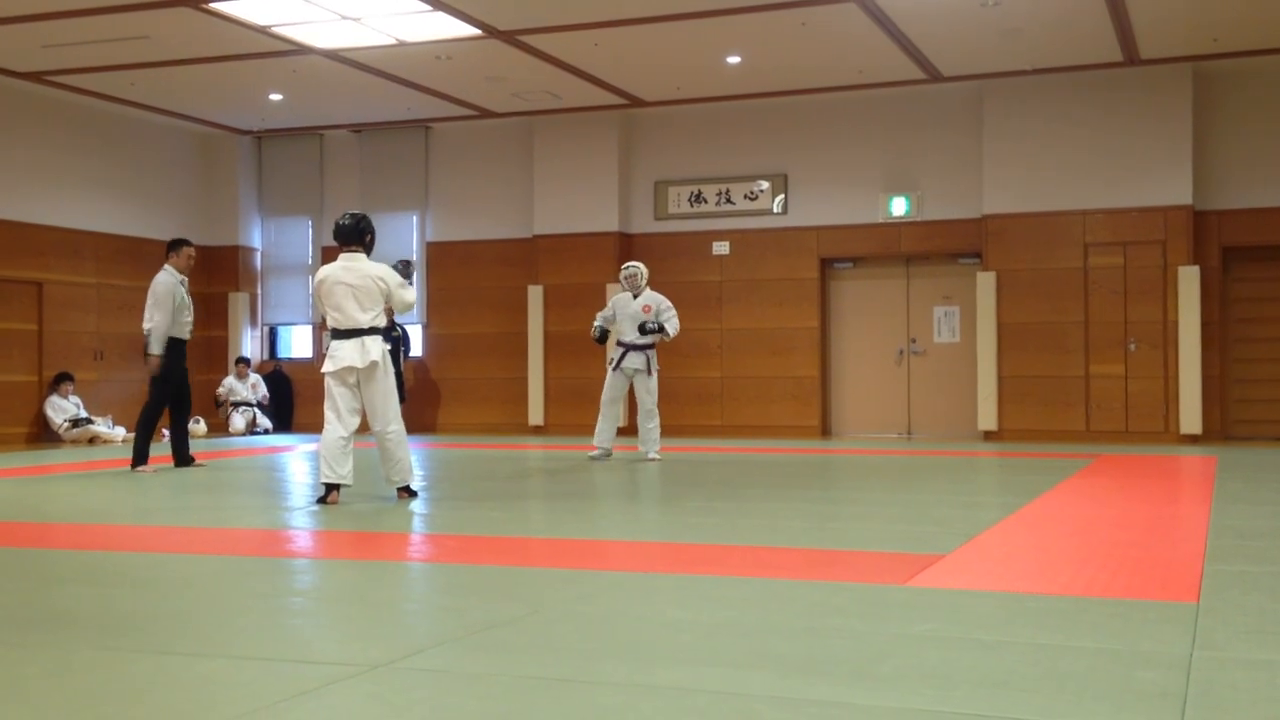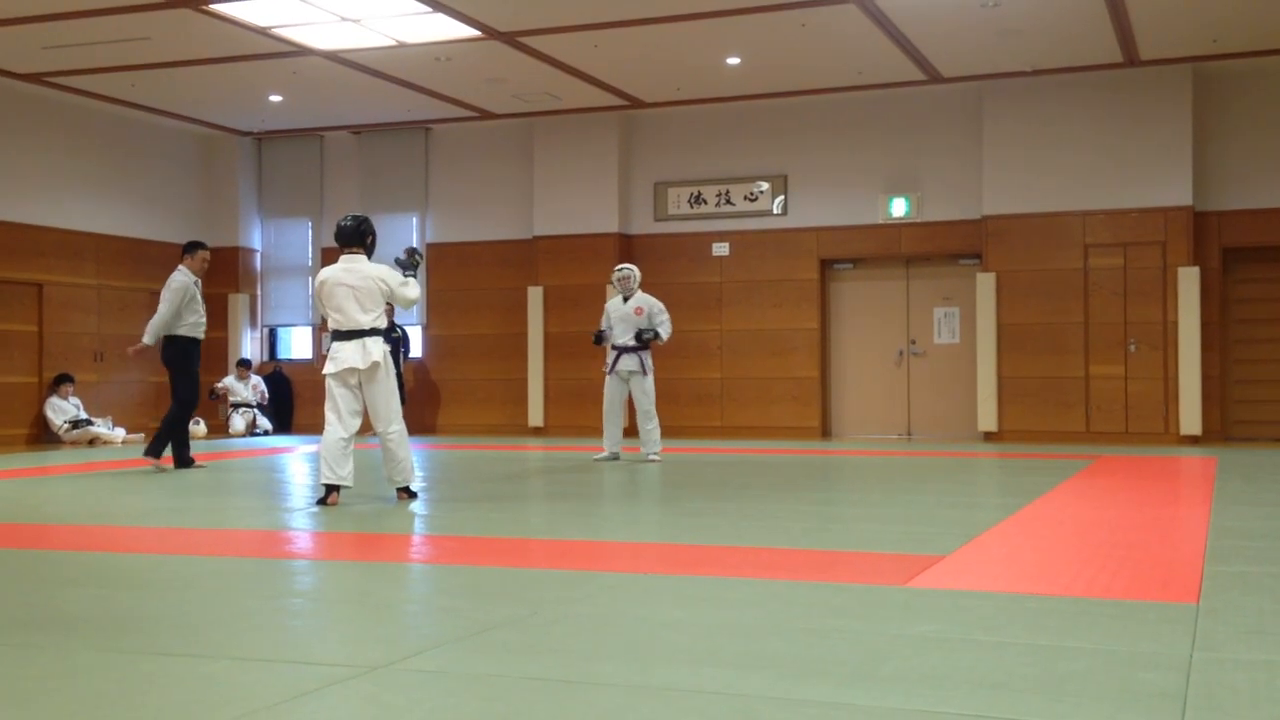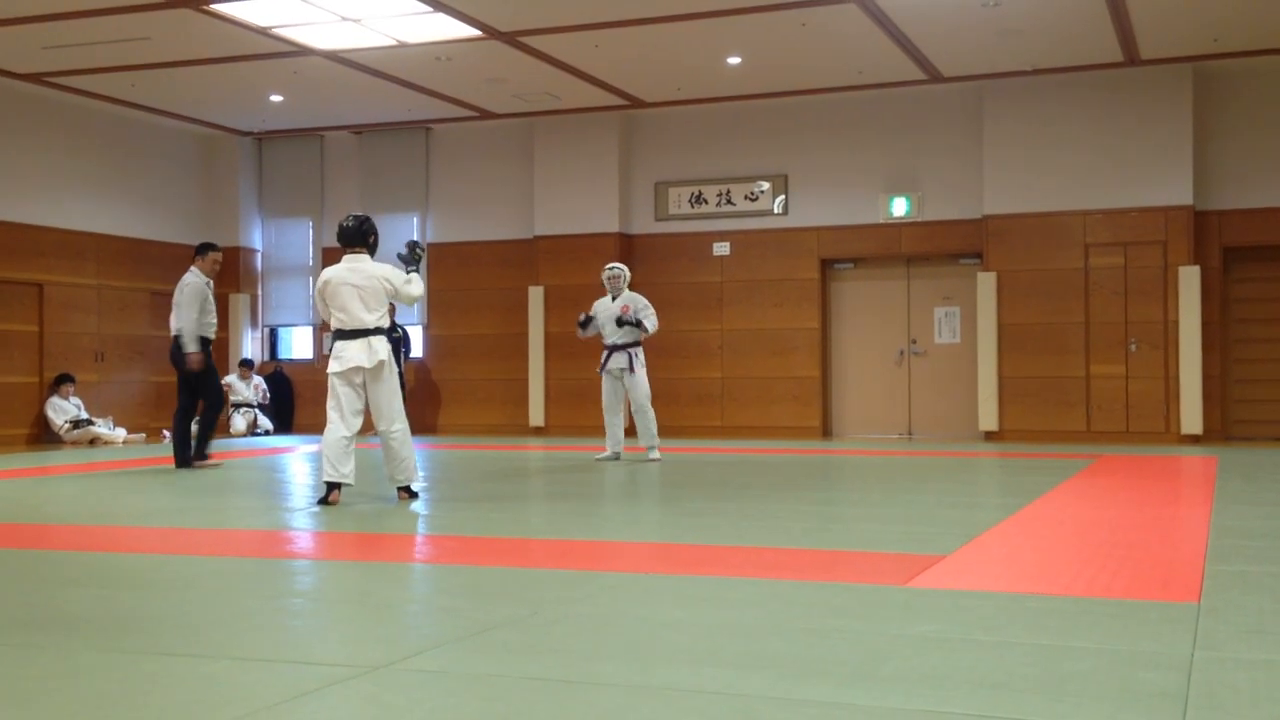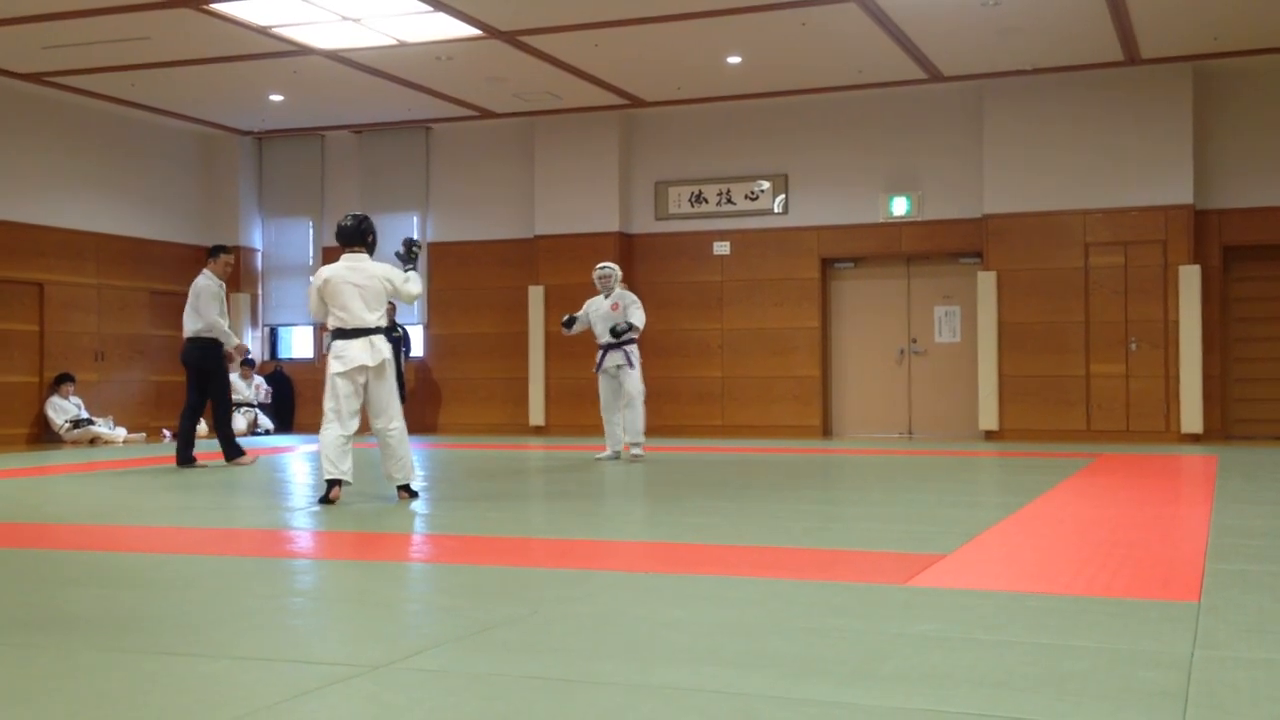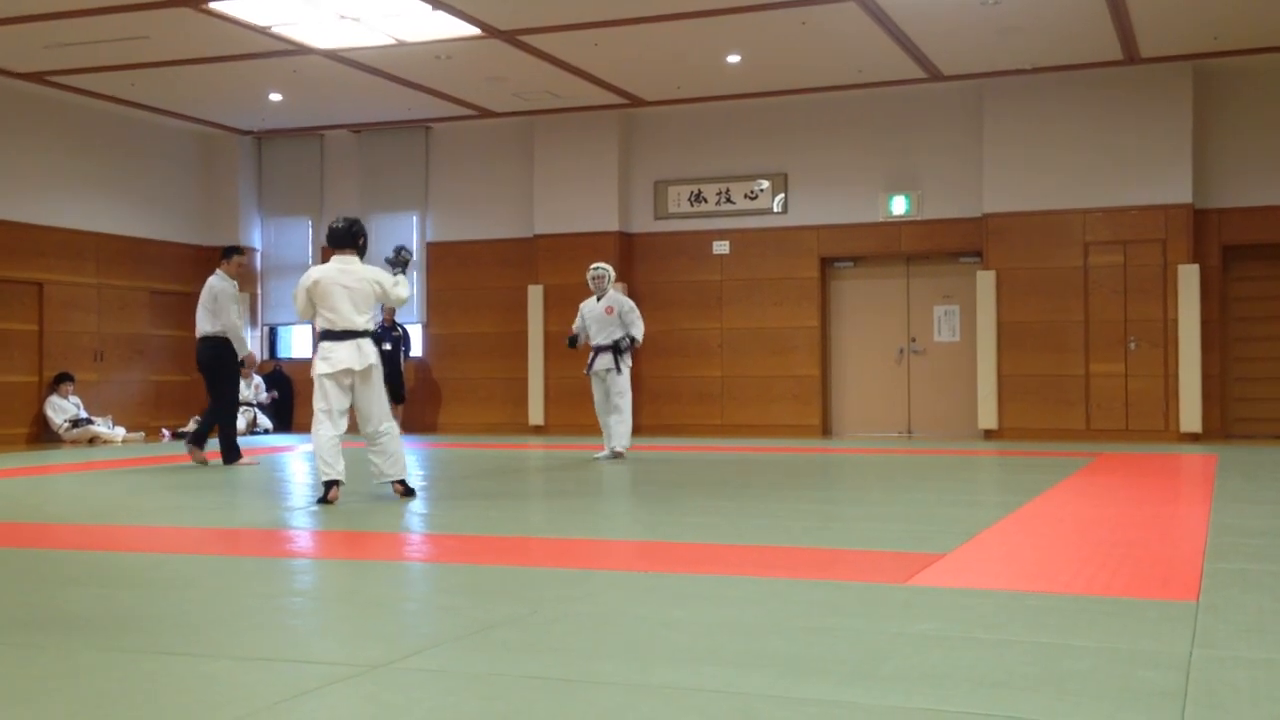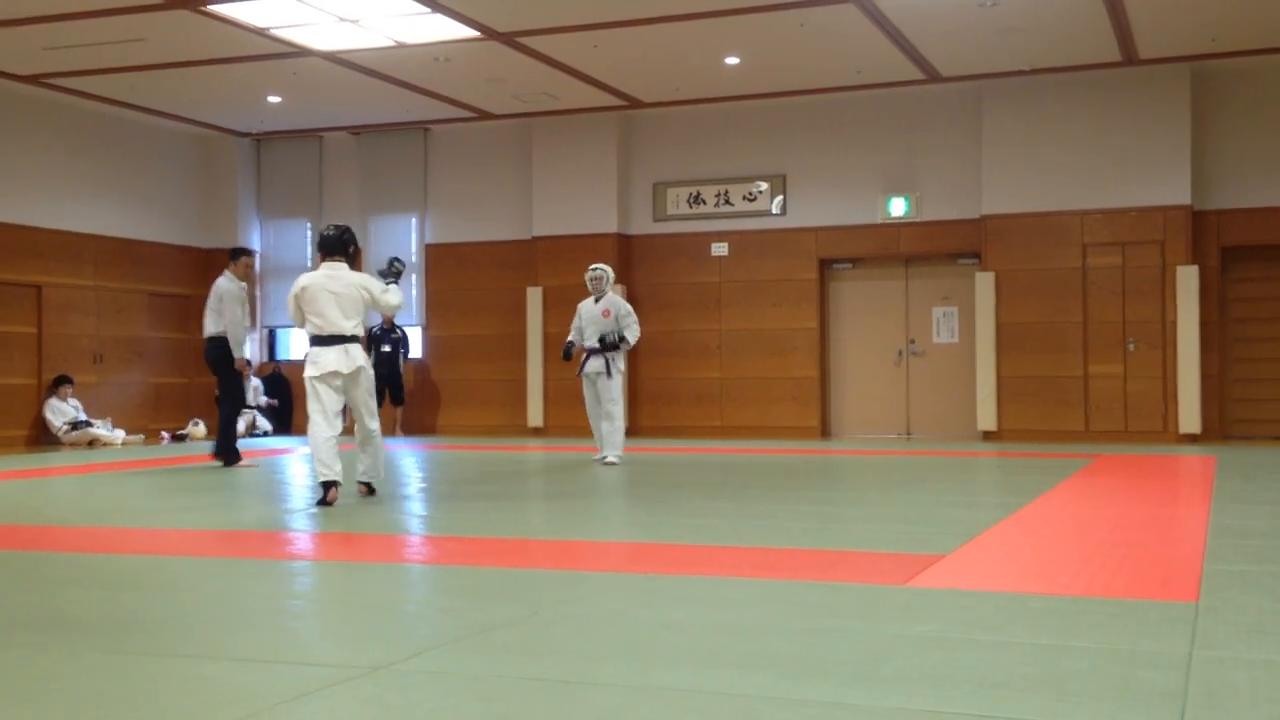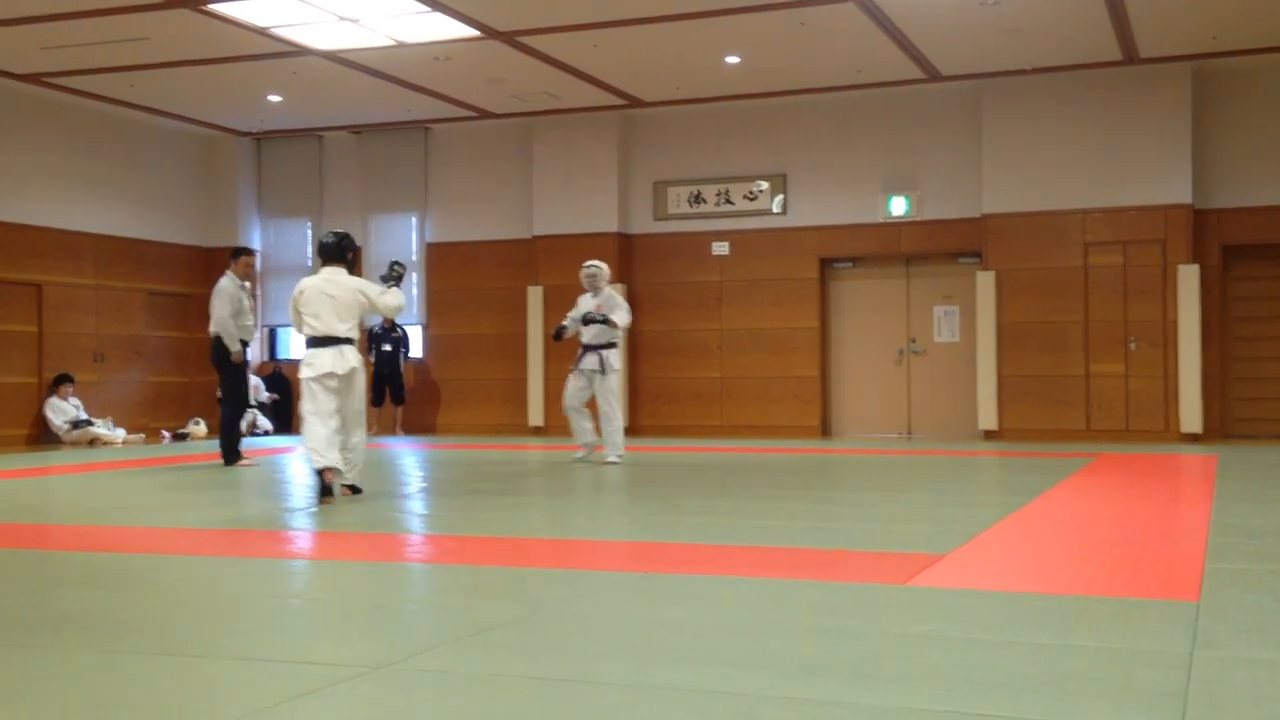
dt=0.2s
person 1, frame 1
left shoulder: (323, 275)
right shoulder: (381, 272)
right elbow: (406, 302)
right wrist: (406, 278)
left hip: (340, 350)
right hip: (372, 349)
left knee: (337, 421)
right knee: (387, 421)
left ankle: (332, 487)
right ankle: (402, 484)
person 1, frame 2
left shoulder: (324, 276)
right shoulder: (381, 273)
right elbow: (410, 297)
right wrist: (410, 272)
left hip: (341, 351)
right hip: (373, 350)
left knee: (338, 423)
right knee: (389, 421)
left ankle: (332, 487)
right ankle: (402, 485)
person 1, frame 3
left shoulder: (327, 276)
right shoulder: (384, 272)
left elbow: (325, 314)
right elbow: (414, 293)
right wrist: (412, 267)
left hip: (344, 351)
right hip: (376, 349)
left knee: (339, 421)
right knee: (392, 420)
left ankle: (333, 486)
right ankle: (404, 484)
person 1, frame 4
left shoulder: (325, 274)
right shoulder: (383, 271)
left elbow: (318, 314)
right elbow: (412, 292)
right wrist: (410, 265)
left hip: (343, 350)
right hip: (376, 348)
left knee: (337, 421)
right knee: (389, 419)
left ankle: (334, 482)
right ankle: (403, 484)
person 1, frame 5
left shoulder: (314, 275)
right shoulder: (373, 274)
left elbow: (304, 313)
right elbow: (400, 296)
right wrist: (399, 270)
left hip: (330, 352)
right hip: (363, 351)
left knee: (327, 421)
right knee: (379, 421)
left ankle: (331, 483)
right ankle: (398, 479)
person 1, frame 6
left shoulder: (304, 282)
right shoulder: (362, 281)
left elbow: (297, 319)
right elbow: (392, 304)
right wrist: (392, 280)
left hip: (320, 356)
right hip: (352, 355)
left knee: (323, 424)
right knee: (368, 421)
left ankle: (329, 484)
right ankle: (366, 479)
person 1, frame 7
left shoulder: (304, 286)
right shoulder: (359, 286)
left elbow: (298, 325)
right elbow: (393, 306)
right wrist: (394, 284)
left hip: (316, 358)
right hip: (347, 358)
left knee: (318, 421)
right knee: (353, 426)
left ankle: (327, 471)
right ankle: (349, 480)
person 2, frame 1
left shoulder: (177, 282)
right shoulder: (166, 282)
right elbow: (161, 320)
right wrist: (155, 353)
left hip: (175, 349)
right hip: (164, 351)
left knee: (182, 404)
right knee: (156, 404)
left ankle: (182, 457)
right ankle: (139, 460)
person 2, frame 2
left shoulder: (189, 283)
right shoulder: (181, 282)
right elbow: (164, 314)
right wrist: (146, 342)
left hip: (185, 347)
right hip: (181, 347)
left knee: (185, 402)
right knee: (185, 402)
left ankle: (182, 458)
right ankle: (154, 451)
person 2, frame 3
left shoulder: (199, 283)
right shoulder: (194, 283)
right elbow: (189, 319)
left wrist: (201, 349)
right wrist: (193, 350)
left hip: (193, 348)
right hip: (192, 349)
left knee: (187, 403)
right knee: (214, 398)
left ankle: (184, 457)
right ankle: (199, 454)
person 2, frame 4
left shoulder: (207, 284)
right shoulder: (208, 285)
right elbow: (213, 321)
left wrist: (225, 348)
right wrist: (234, 343)
left hip: (196, 348)
right hip: (206, 349)
left knee: (194, 404)
right knee: (221, 403)
left ankle: (184, 456)
right ankle: (233, 453)
person 2, frame 5
left shoulder: (215, 283)
right shoulder: (224, 287)
right elbow: (232, 323)
left wrist: (239, 351)
right wrist: (245, 352)
left hip: (208, 347)
right hip: (219, 348)
left knee: (218, 402)
right knee: (227, 403)
left ankle: (196, 442)
right ankle: (231, 455)
person 2, frame 6
left shoulder: (226, 284)
right shoulder: (231, 288)
right elbow: (234, 323)
left wrist: (236, 354)
right wrist: (239, 356)
left hip: (217, 346)
right hip: (224, 348)
left knee: (231, 401)
right knee: (232, 402)
left ankle: (223, 450)
right ankle: (230, 456)
person 2, frame 7
left shoulder: (240, 287)
right shoulder: (227, 287)
right elbow: (223, 319)
left wrist: (238, 348)
right wrist: (235, 348)
left hip: (234, 348)
right hip: (228, 349)
left knee: (238, 401)
right knee: (234, 402)
left ankle: (230, 450)
right ankle: (231, 455)
person 3, frame 1
left shoulder: (658, 301)
right shoulder: (617, 301)
left elbow: (673, 326)
right elbow: (602, 319)
left wrist: (656, 327)
right wrist: (599, 331)
left hip: (644, 357)
right hip: (621, 356)
left knee: (647, 405)
right knee: (609, 401)
left ankle: (651, 449)
right ankle: (603, 446)
person 3, frame 2
left shoulder: (650, 303)
right shoulder: (611, 305)
left elbow: (665, 328)
left wrist: (652, 334)
right wrist: (600, 336)
left hip: (639, 359)
right hip: (616, 359)
left knee: (645, 406)
right knee: (612, 406)
left ankle: (652, 450)
right ankle: (612, 449)
person 3, frame 3
left shoulder: (636, 300)
right shoulder: (599, 305)
left elbow: (652, 323)
right elbow: (588, 331)
left wrist: (634, 322)
right wrist: (583, 324)
left hip: (631, 356)
right hip: (609, 358)
left knee: (641, 402)
right knee: (610, 406)
left ankle: (651, 446)
right ankle: (614, 449)
person 3, frame 4
left shoulder: (627, 297)
right shoulder: (592, 304)
left elbow: (638, 318)
right elbow: (574, 326)
left wrist: (626, 326)
right wrist: (567, 323)
left hip: (626, 354)
right hip: (605, 357)
left knee: (633, 395)
right knee: (608, 405)
left ankle: (635, 443)
right ankle: (614, 448)
person 3, frame 5
left shoulder: (621, 301)
right shoulder: (585, 306)
left elbow: (637, 326)
right elbow: (582, 331)
left wrist: (628, 341)
right wrist: (574, 338)
left hip: (618, 358)
right hip: (597, 359)
left knee: (620, 401)
right knee: (603, 406)
left ankle: (620, 445)
right ankle: (611, 447)
person 3, frame 6
left shoulder: (619, 304)
right shoulder: (583, 306)
left elbow: (633, 330)
right elbow: (577, 332)
left wrist: (617, 339)
right wrist: (570, 346)
left hip: (610, 361)
right hip: (589, 362)
left knee: (611, 407)
right knee: (594, 409)
left ankle: (612, 453)
right ankle: (604, 449)
person 3, frame 7
left shoulder: (613, 298)
right shoulder: (583, 300)
left elbow: (622, 318)
right elbow: (573, 319)
left wrist: (601, 319)
right wrist: (562, 329)
left hip: (605, 357)
right hip: (585, 358)
left knee: (608, 406)
right knee: (571, 401)
left ankle: (614, 452)
right ankle: (587, 444)
